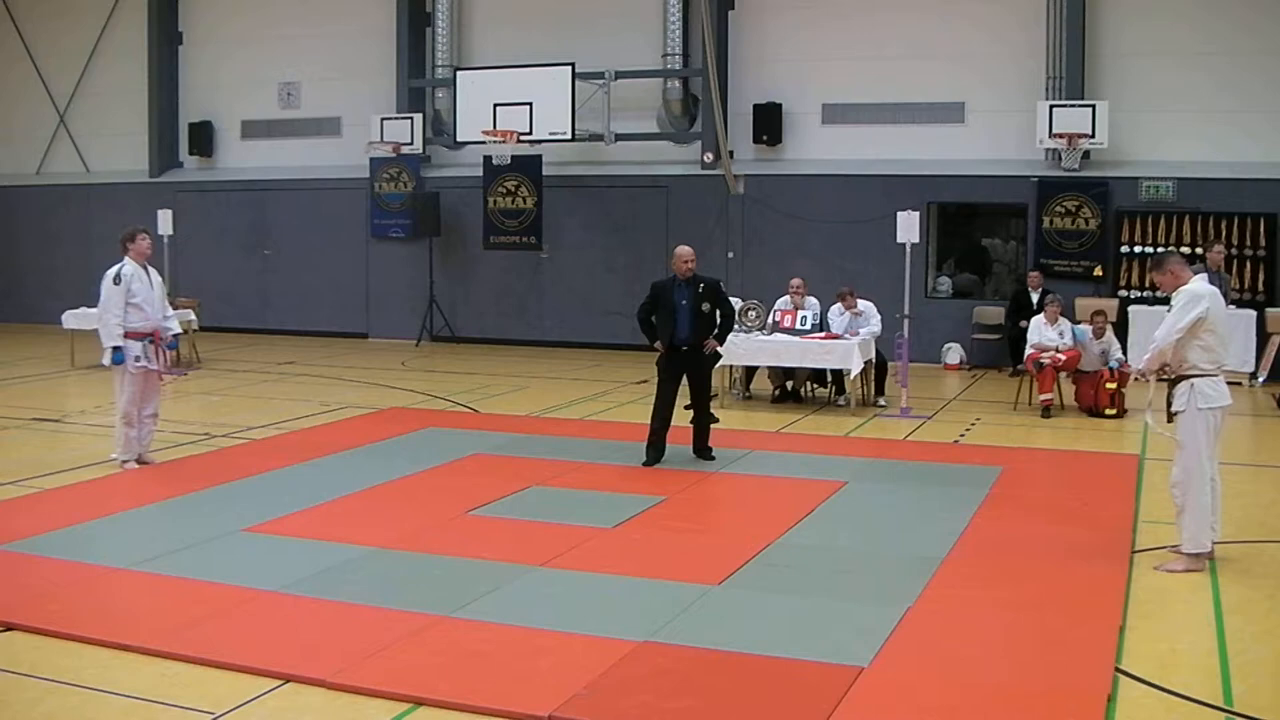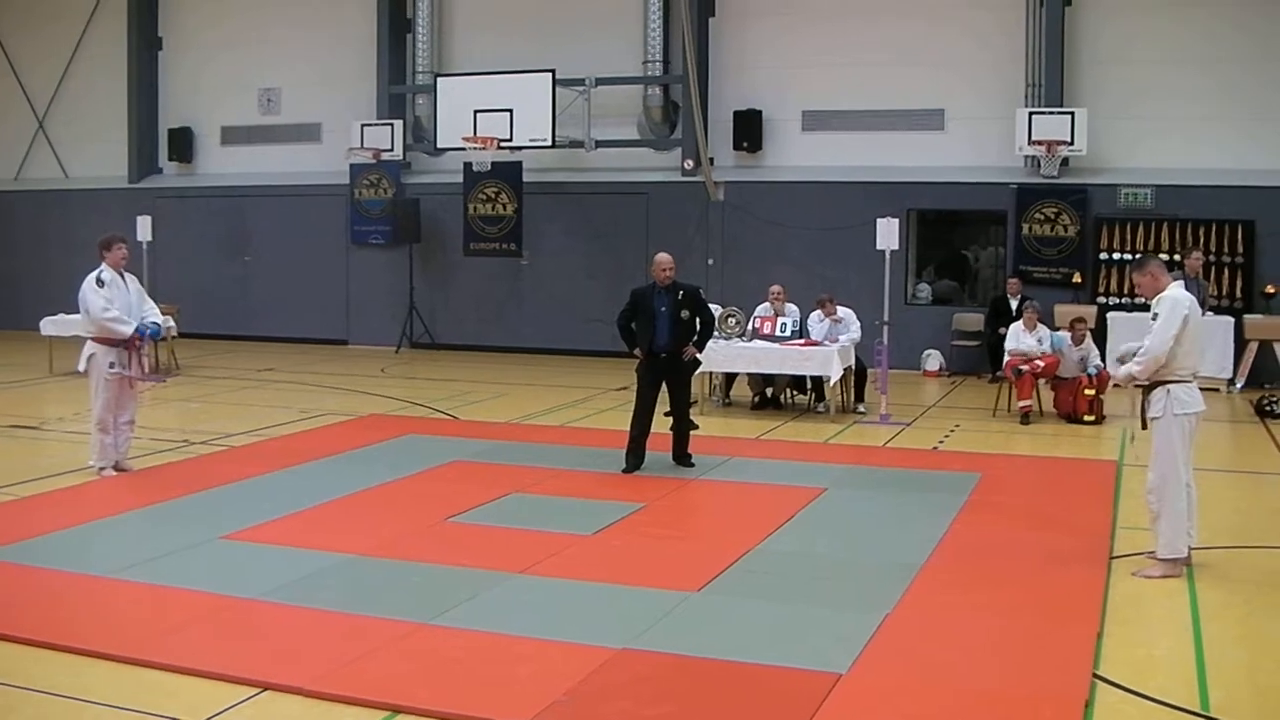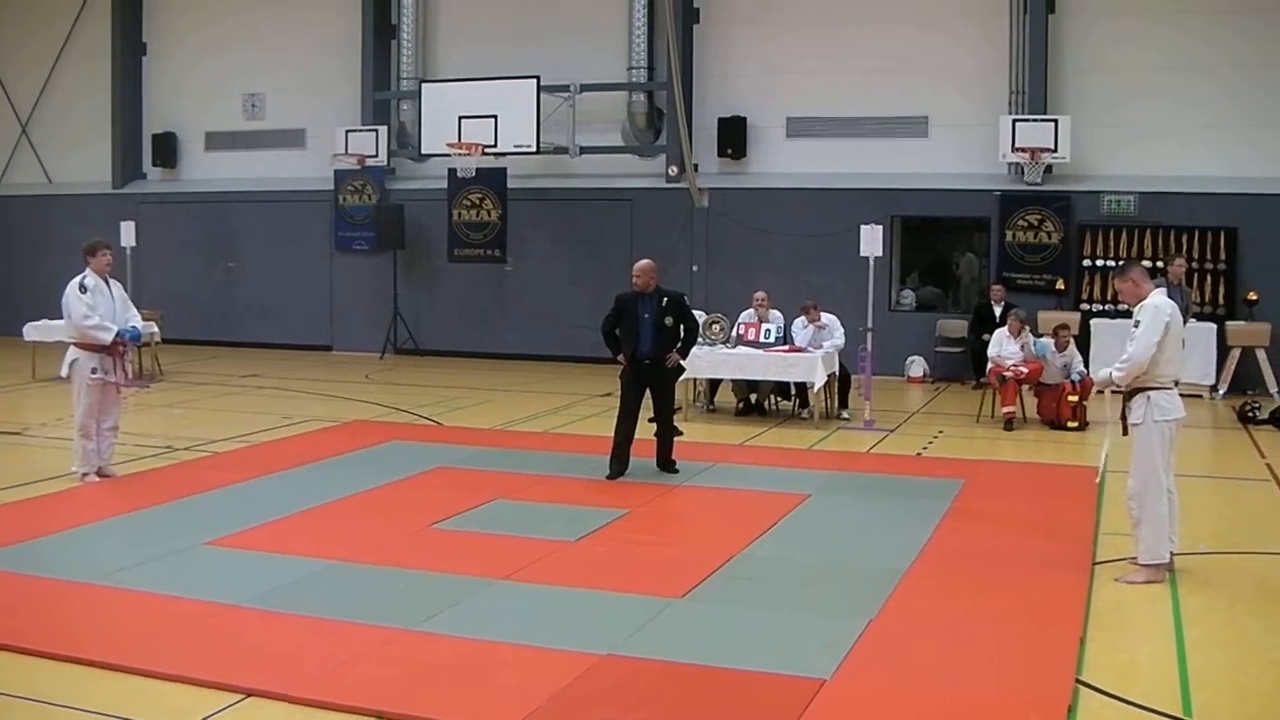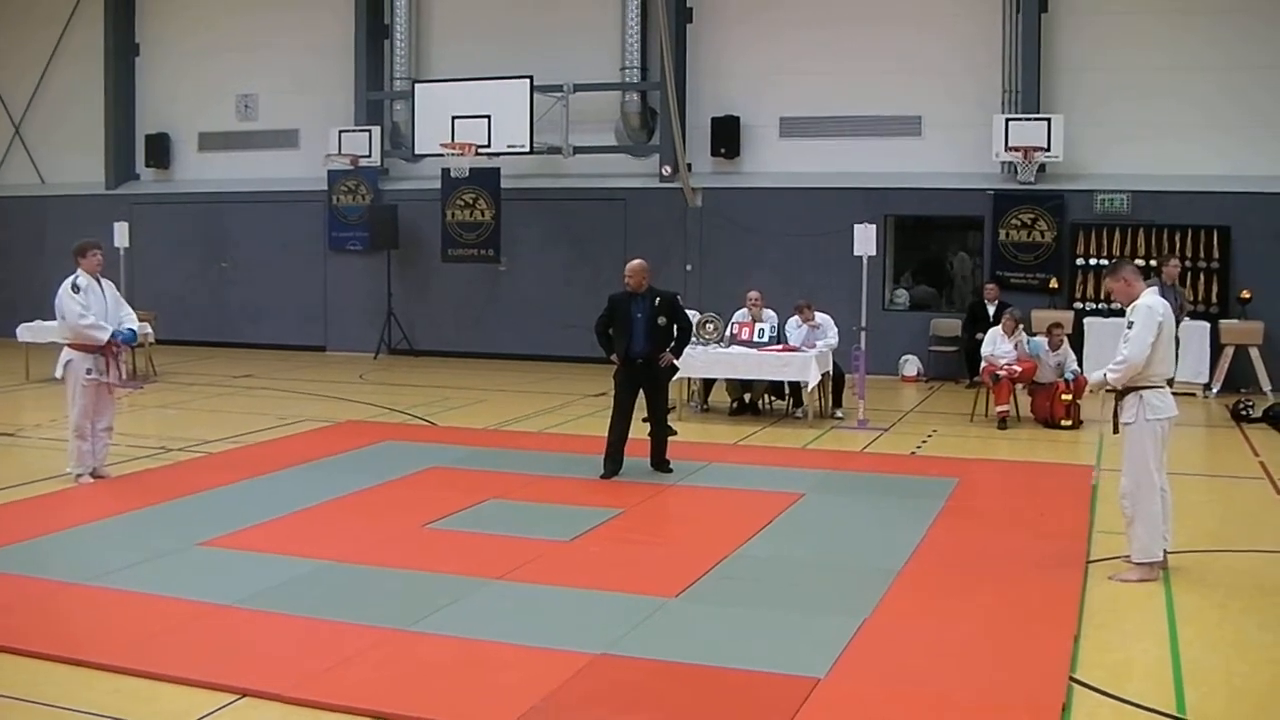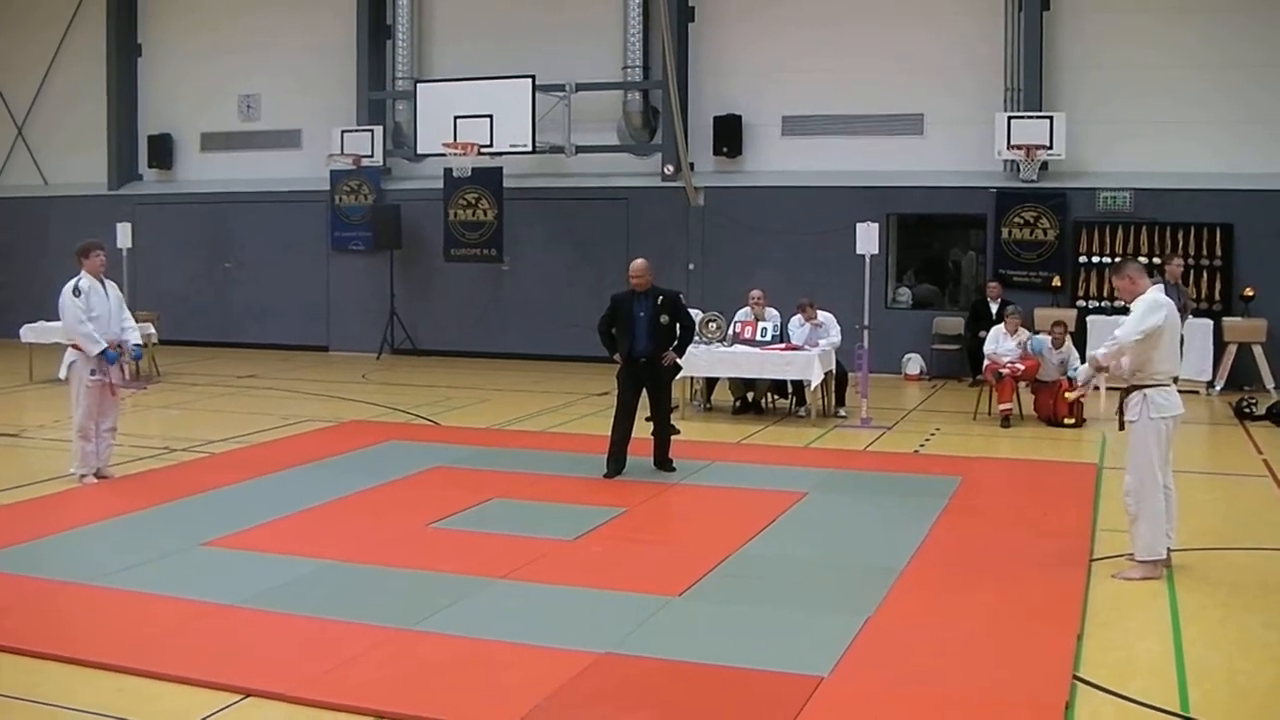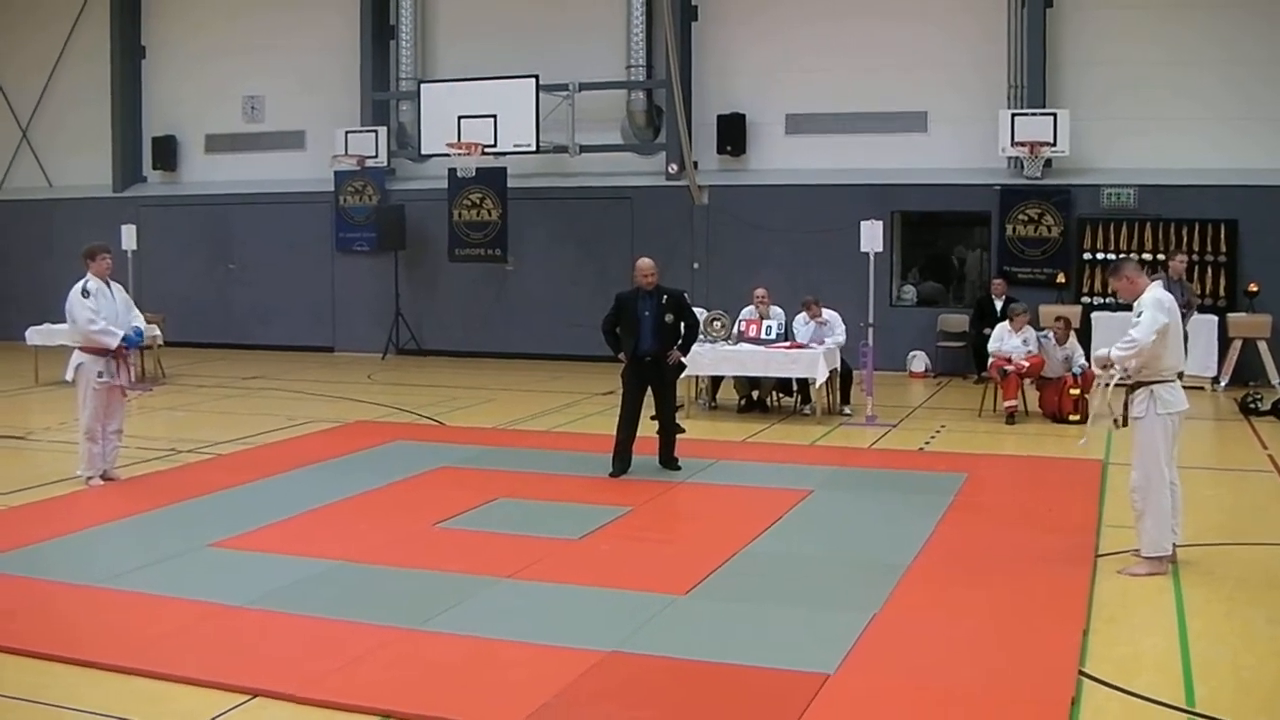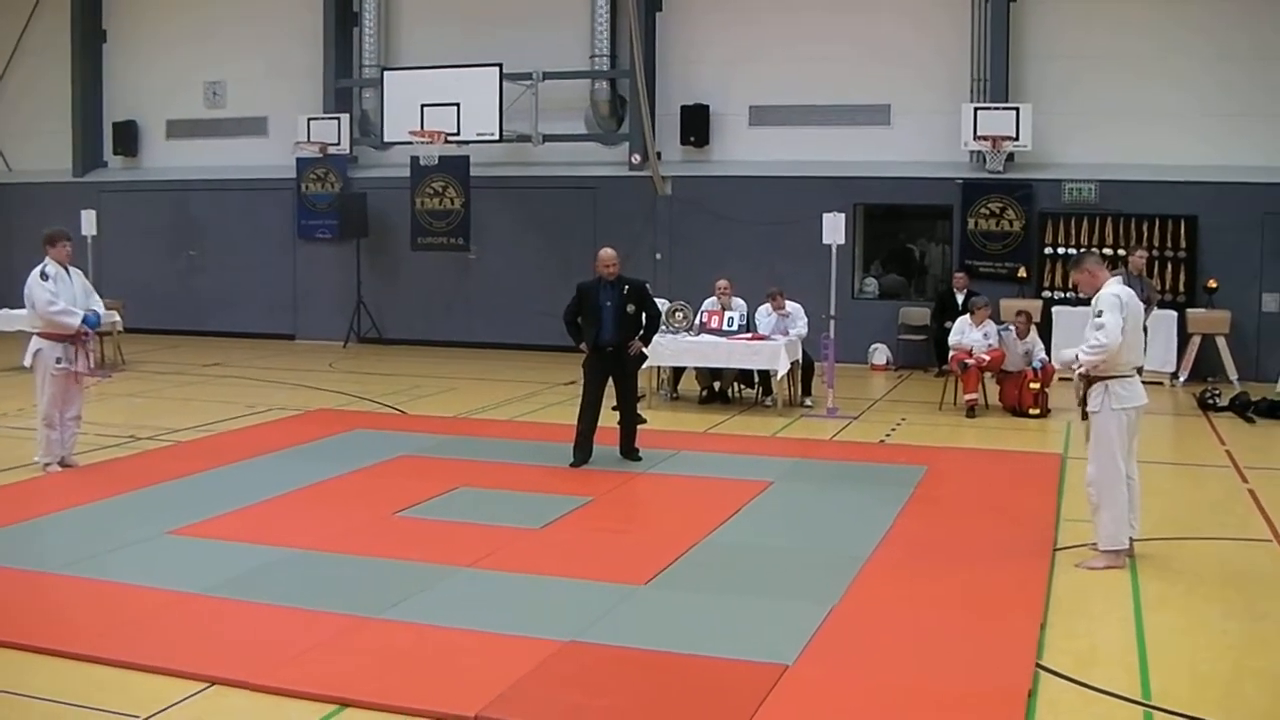
dt=0.5s
person 1, frame 1
left shoulder: (1191, 294)
right shoulder: (1209, 292)
left elbow: (1164, 338)
left wrist: (1148, 366)
right wrist: (1170, 364)
left hip: (1197, 394)
right hip: (1207, 388)
left knee: (1189, 473)
right knee: (1203, 470)
left ankle: (1194, 553)
right ankle: (1203, 541)
person 1, frame 2
left shoulder: (1171, 301)
right shoulder: (1182, 299)
left elbow: (1156, 351)
left wrist: (1128, 373)
right wrist: (1136, 352)
left hip: (1172, 399)
right hip: (1179, 395)
left knee: (1165, 479)
right knee: (1178, 475)
left ankle: (1171, 558)
right ankle: (1180, 546)
person 1, frame 3
left shoulder: (1153, 308)
right shoulder: (1163, 306)
left elbow: (1138, 357)
left wrist: (1109, 377)
right wrist: (1119, 377)
left hip: (1153, 405)
right hip: (1159, 401)
left knee: (1146, 485)
right knee: (1160, 482)
left ankle: (1154, 564)
right ankle: (1162, 552)
person 1, frame 4
left shoulder: (1145, 308)
right shoulder: (1154, 305)
left elbow: (1133, 358)
left wrist: (1104, 378)
right wrist: (1113, 377)
left hip: (1145, 404)
right hip: (1152, 400)
left knee: (1139, 484)
right knee: (1153, 479)
left ankle: (1147, 562)
right ankle: (1156, 550)
person 1, frame 5
left shoulder: (1150, 304)
right shoulder: (1161, 303)
left elbow: (1123, 339)
left wrist: (1098, 358)
right wrist: (1113, 364)
left hip: (1150, 402)
right hip: (1158, 397)
left knee: (1143, 482)
right knee: (1158, 478)
left ankle: (1150, 560)
right ankle: (1159, 548)
person 1, frame 6
left shoulder: (1153, 301)
right shoulder: (1160, 299)
left elbow: (1139, 342)
left wrist: (1107, 355)
right wrist: (1123, 362)
left hip: (1155, 398)
right hip: (1161, 394)
left knee: (1148, 478)
right knee: (1163, 474)
left ankle: (1156, 556)
right ankle: (1164, 544)
person 1, frame 7
left shoulder: (1109, 297)
right shoulder: (1126, 294)
left elbow: (1106, 343)
left wrist: (1074, 357)
right wrist: (1090, 364)
left hip: (1112, 393)
right hip: (1124, 388)
left knee: (1105, 471)
right knee: (1122, 468)
left ankle: (1113, 549)
right ankle: (1122, 538)
person 2, frame 1
left shoulder: (153, 274)
right shoulder: (119, 274)
left elbow: (164, 308)
right elbow: (110, 314)
left wrist: (171, 333)
right wrist: (115, 347)
left hip: (151, 347)
right hip: (130, 347)
left knee: (149, 404)
right knee: (128, 405)
left ankle: (141, 451)
right ankle: (126, 455)
person 2, frame 2
left shoulder: (131, 281)
right shoulder: (96, 280)
left elbow: (147, 307)
right elbow: (103, 314)
left wrist: (153, 324)
right wrist: (135, 329)
left hip: (126, 353)
right hip: (104, 352)
left knee: (126, 410)
right knee: (104, 411)
left ankle: (119, 458)
right ankle: (103, 462)
person 2, frame 3
left shoulder: (115, 286)
right shoulder: (80, 285)
left elbow: (131, 314)
right elbow: (84, 321)
left wrist: (132, 330)
right wrist: (116, 333)
left hip: (111, 358)
right hip: (87, 358)
left knee: (110, 415)
right knee: (87, 416)
left ankle: (103, 463)
right ankle: (86, 468)
person 2, frame 4
left shoulder: (107, 286)
right shoulder: (72, 286)
left elbow: (125, 312)
right elbow: (79, 320)
left wrist: (129, 331)
right wrist: (111, 334)
left hip: (104, 358)
right hip: (81, 359)
left knee: (104, 416)
right knee: (81, 417)
left ankle: (97, 464)
right ankle: (81, 468)
person 2, frame 5
left shoulder: (111, 287)
right shoulder: (76, 288)
left elbow: (125, 318)
right elbow: (76, 325)
left wrist: (133, 343)
right wrist: (102, 350)
left hip: (109, 359)
right hip: (86, 359)
left knee: (108, 417)
right knee: (85, 417)
left ankle: (101, 465)
right ankle: (84, 469)
person 2, frame 6
left shoulder: (117, 289)
right shoulder: (83, 290)
left elbow: (133, 314)
right elbow: (89, 325)
left wrist: (136, 330)
right wrist: (121, 337)
left hip: (115, 362)
right hip: (92, 362)
left knee: (114, 419)
right knee: (92, 419)
left ankle: (107, 466)
right ankle: (91, 471)
person 2, frame 7
left shoulder: (76, 275)
right shoulder: (42, 275)
left elbow: (94, 299)
right elbow: (49, 307)
left wrist: (94, 314)
right wrist: (82, 317)
left hip: (74, 347)
right hip: (50, 348)
left knee: (73, 406)
right knee: (50, 406)
left ankle: (65, 453)
right ankle: (49, 458)
person 3, frame 1
left shoulder: (710, 286)
right shoulder: (660, 288)
left elbow: (729, 313)
right elbow: (642, 314)
left wrist: (718, 339)
right wrist: (654, 339)
left hip: (700, 353)
right hip: (671, 354)
left knee: (701, 404)
right knee: (662, 405)
left ankle: (702, 448)
right ankle: (655, 451)
person 3, frame 2
left shoulder: (690, 293)
right shoulder: (640, 295)
left elbow: (708, 320)
right elbow: (622, 321)
left wrist: (698, 346)
right wrist: (634, 346)
left hip: (679, 360)
right hip: (650, 361)
left knee: (681, 411)
right knee: (642, 412)
left ankle: (681, 455)
right ankle: (634, 458)
person 3, frame 3
left shoulder: (674, 300)
right shoulder: (624, 300)
left elbow: (692, 327)
right elbow: (607, 327)
left wrist: (681, 352)
right wrist: (617, 352)
left hip: (663, 367)
right hip: (634, 367)
left knee: (665, 417)
right knee: (626, 417)
left ankle: (665, 461)
right ankle: (618, 464)
person 3, frame 4
left shoulder: (667, 299)
right shoulder: (617, 300)
left elbow: (686, 326)
right elbow: (600, 327)
left wrist: (674, 352)
right wrist: (610, 352)
left hip: (655, 366)
right hip: (627, 366)
left knee: (659, 417)
right knee: (619, 417)
left ankle: (659, 460)
right ankle: (612, 464)
person 3, frame 5
left shoulder: (669, 298)
right shoulder: (619, 300)
left elbow: (688, 325)
right elbow: (603, 327)
left wrist: (677, 351)
right wrist: (614, 351)
left hip: (659, 365)
right hip: (630, 366)
left knee: (662, 416)
right knee: (623, 416)
left ankle: (662, 459)
right ankle: (615, 463)
person 3, frame 6
left shoulder: (674, 297)
right shoulder: (624, 299)
left elbow: (692, 324)
right elbow: (607, 326)
left wrist: (682, 349)
right wrist: (619, 351)
left hip: (663, 364)
right hip: (635, 364)
left knee: (667, 415)
right knee: (628, 415)
left ankle: (667, 458)
right ankle: (621, 462)
person 3, frame 7
left shoulder: (636, 287)
right shoulder: (585, 289)
left elbow: (654, 314)
right elbow: (569, 316)
left wrist: (644, 340)
right wrist: (580, 341)
left hip: (625, 354)
right hip: (596, 355)
left knee: (628, 406)
right knee: (589, 405)
left ankle: (628, 448)
right ankle: (582, 452)
